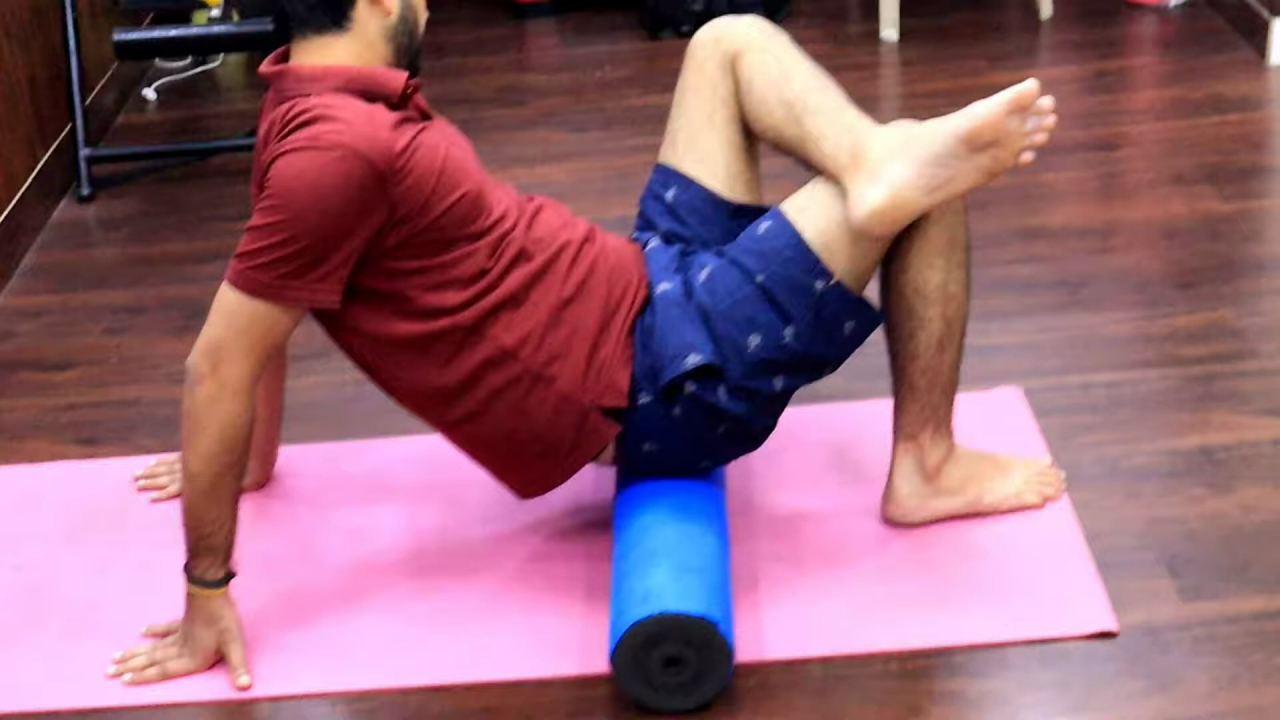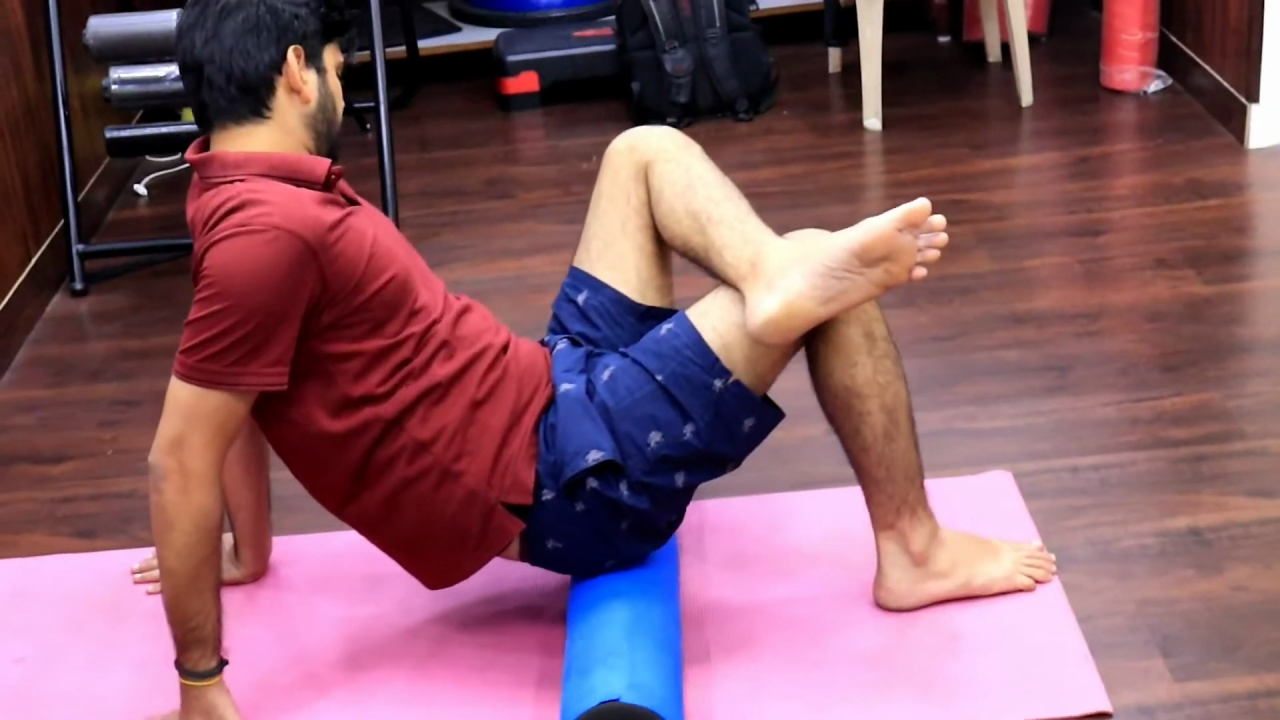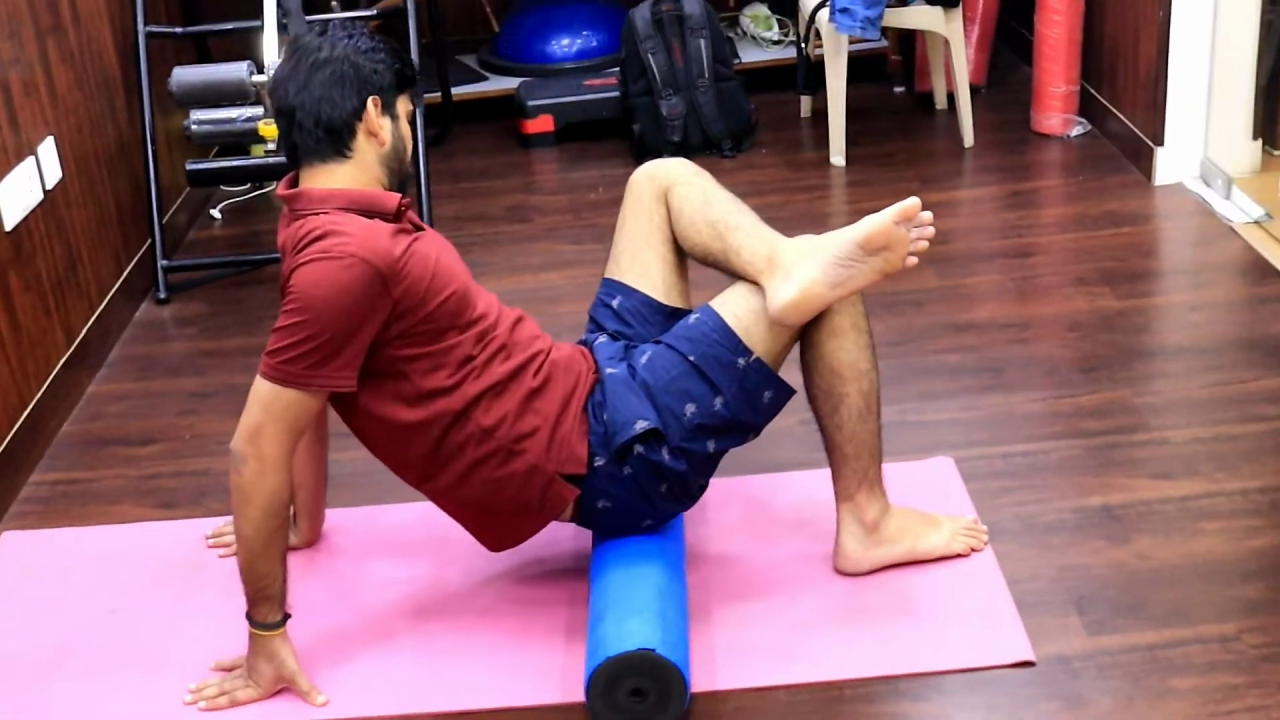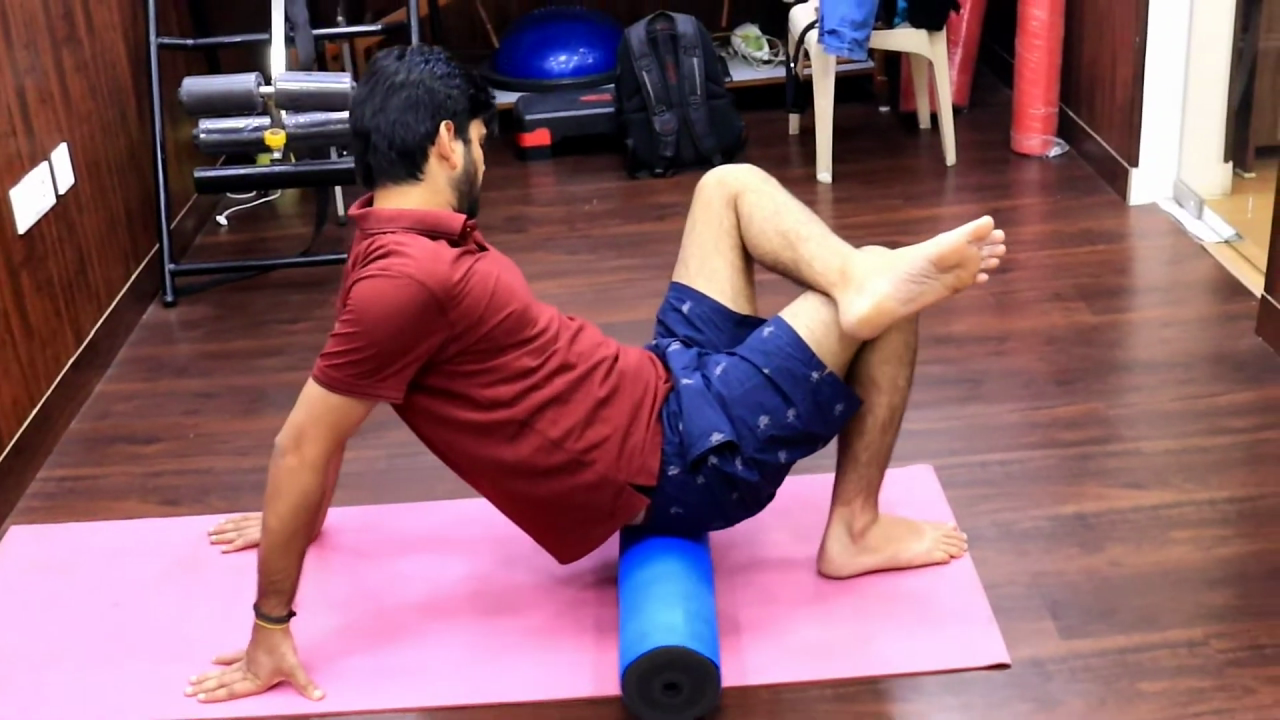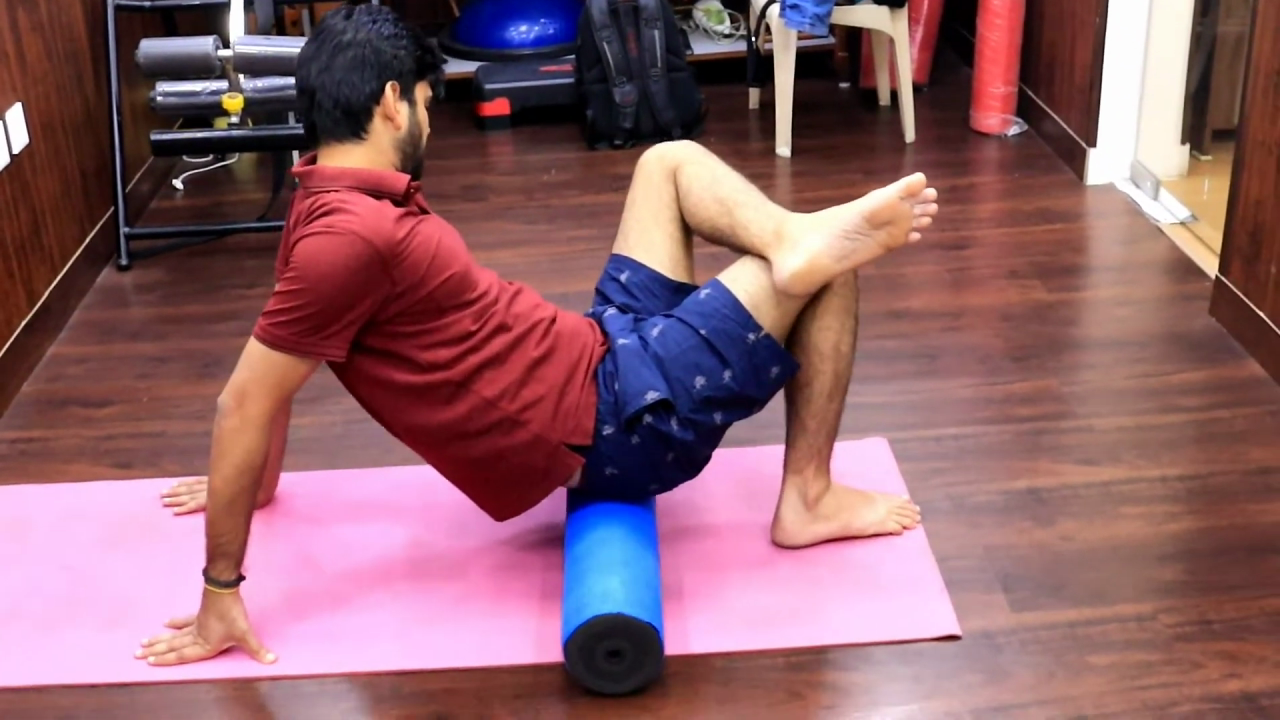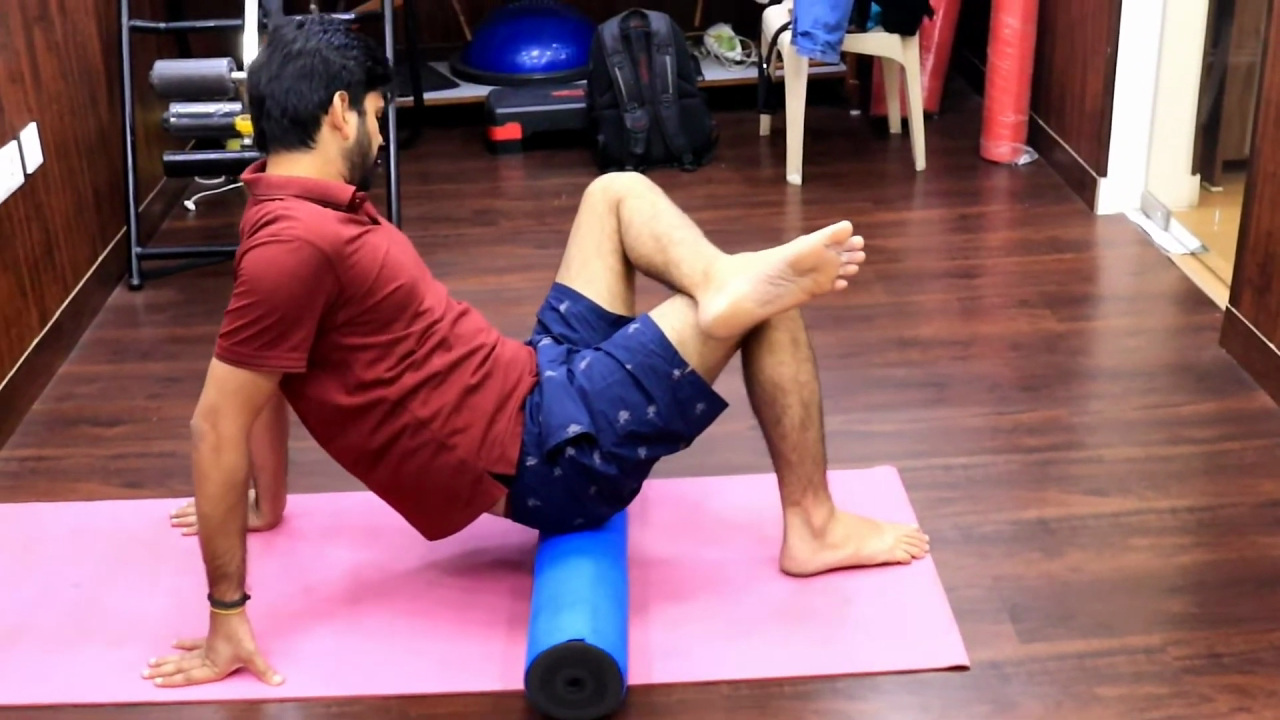
dt=0.7s
person 1, frame 1
left shoulder: (320, 100)
right shoulder: (339, 145)
left elbow: (262, 313)
right elbow: (220, 365)
left wrist: (256, 461)
right wrist: (206, 596)
left hip: (639, 287)
right hip: (655, 378)
right knee: (919, 172)
left ankle: (873, 167)
right ankle: (930, 466)
person 1, frame 2
left shoulder: (251, 193)
right shoulder: (270, 230)
left elbow: (244, 402)
right elbow: (180, 461)
left wrist: (250, 548)
left hip: (560, 387)
right hip: (567, 476)
left knee: (647, 151)
right knee: (826, 277)
left ankle: (772, 277)
right ankle: (915, 549)
person 1, frame 3
left shoulder: (328, 222)
right shoulder: (349, 256)
left elbow: (303, 395)
right elbow: (257, 446)
left wrist: (306, 521)
right wrist: (267, 634)
left hip: (600, 382)
right hip: (613, 449)
left knee: (664, 179)
right knee: (828, 287)
left ankle: (792, 267)
right ankle: (868, 521)
person 1, frame 4
left shoulder: (398, 240)
right shoulder: (409, 278)
left elbow: (337, 374)
right elbow: (301, 443)
right wrist: (270, 631)
left hip: (665, 386)
right hip: (682, 454)
left knee: (733, 186)
right knee: (889, 294)
left ankle: (856, 278)
right ankle: (858, 529)
person 1, frame 5
left shoulder: (338, 200)
right shoulder: (353, 235)
left elbow: (275, 359)
right elbow: (244, 402)
left wrist: (261, 481)
right wrist: (222, 593)
left hip: (601, 355)
right hip: (615, 418)
left knee: (673, 161)
right knee: (828, 265)
left ankle: (792, 237)
right ankle: (809, 498)
person 1, frame 6
left shoulder: (298, 208)
right shoulder: (296, 243)
left elbow: (267, 377)
right elbow: (217, 425)
left wrist: (268, 503)
right wrist: (227, 615)
left hip: (540, 382)
right hip: (544, 452)
left knee: (618, 193)
right knee: (771, 305)
left ankle: (724, 284)
right ankle: (814, 525)
